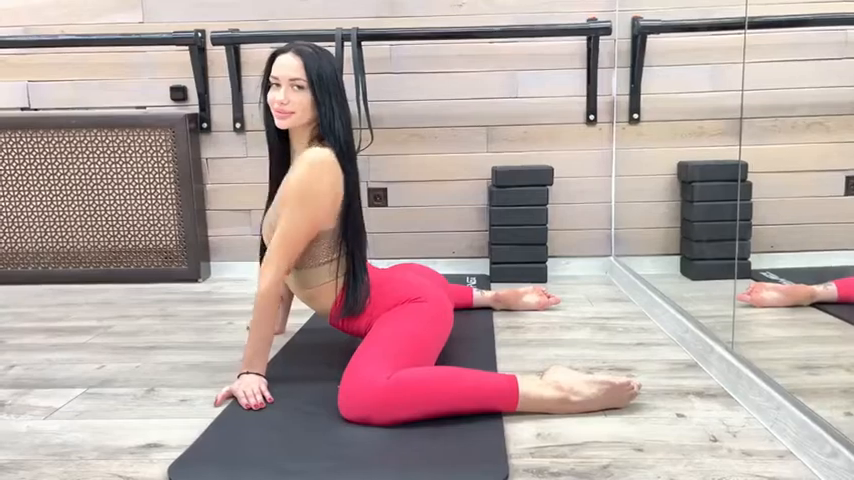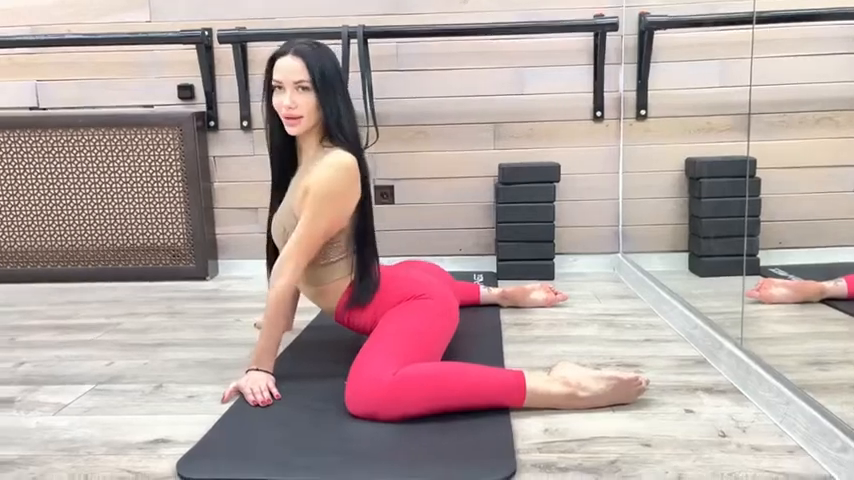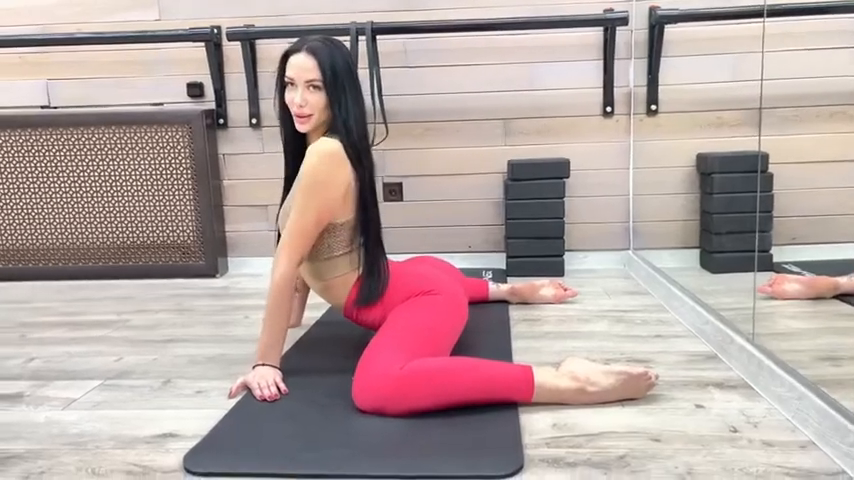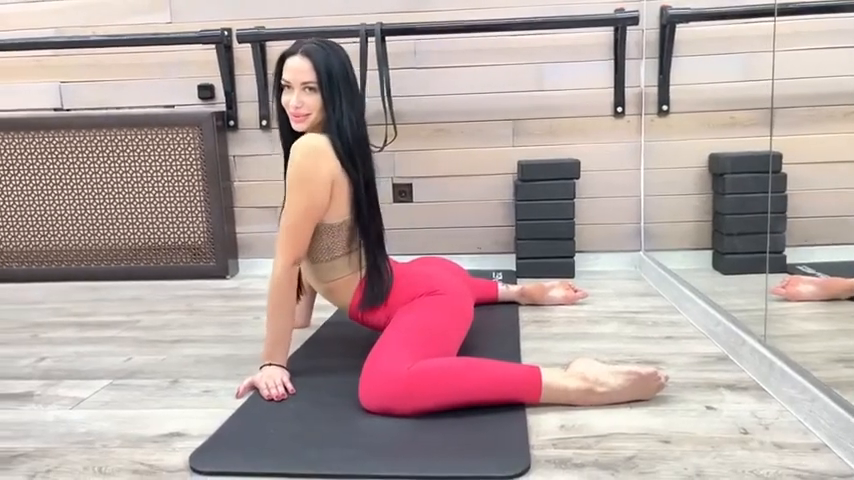
dt=0.5s
person 1, frame 1
left shoulder: (315, 166)
right shoulder: (300, 159)
left elbow: (272, 272)
right elbow: (286, 265)
left wrist: (252, 368)
right wrist: (276, 318)
left hip: (407, 302)
right hip: (391, 288)
left knee: (361, 399)
left ankle: (551, 391)
right ankle: (493, 297)
person 1, frame 2
left shoulder: (335, 167)
right shoulder: (303, 157)
left elbow: (288, 270)
right elbow: (295, 263)
left wrist: (260, 366)
right wrist: (280, 318)
left hip: (410, 300)
right hip: (399, 285)
left knee: (370, 394)
left ankle: (559, 386)
right ankle: (500, 294)
person 1, frame 3
left shoulder: (326, 155)
right shoulder: (320, 150)
left elbow: (287, 262)
right elbow: (308, 254)
left wrist: (266, 361)
right wrist: (294, 311)
left hip: (420, 295)
right hip: (410, 280)
left knee: (378, 389)
left ankle: (568, 381)
right ankle: (509, 290)
person 1, frame 4
left shoulder: (311, 150)
right shoulder: (331, 148)
left elbow: (287, 261)
right elbow: (313, 253)
left wrist: (274, 361)
right wrist: (301, 311)
left hip: (425, 296)
right hip: (417, 279)
left knee: (383, 388)
left ankle: (576, 382)
right ankle: (520, 291)
